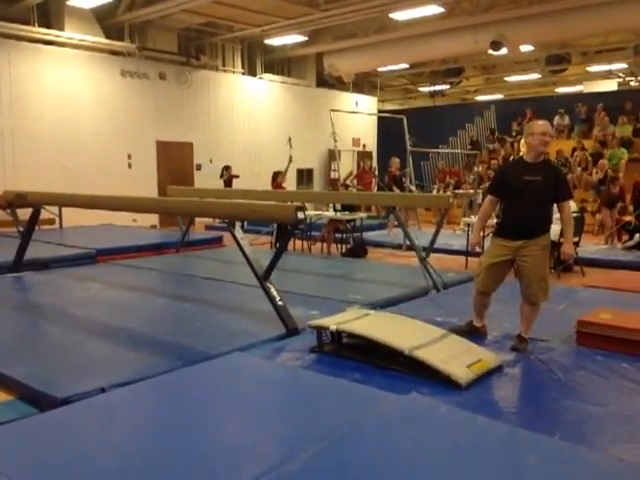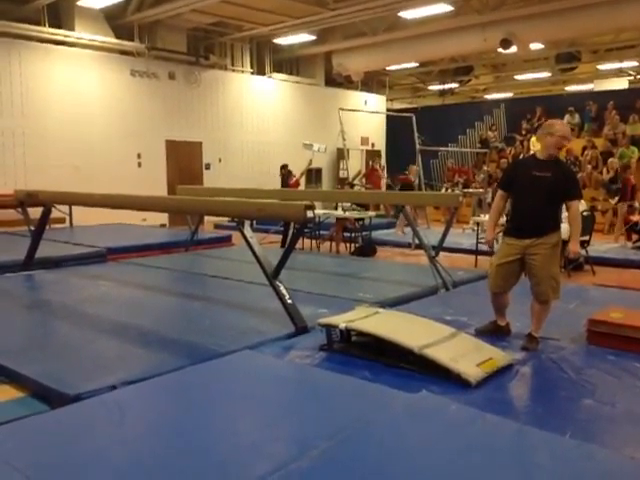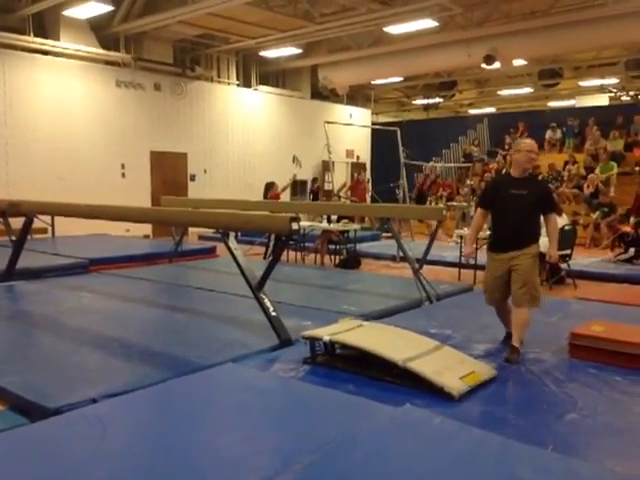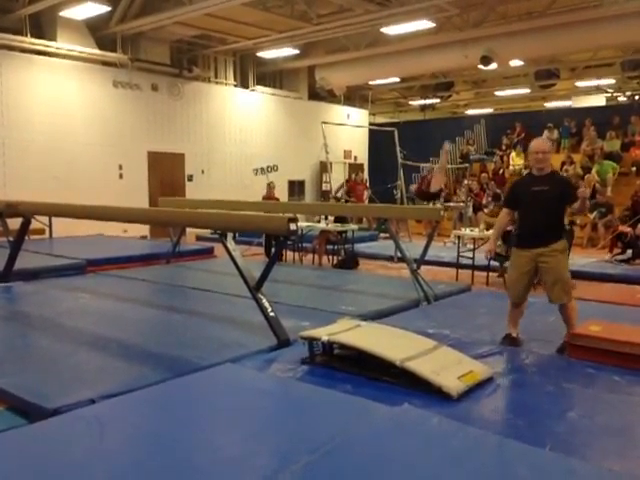
dt=1s
person 1, frame 1
left shoulder: (554, 173)
right shoulder: (508, 170)
left elbow: (564, 208)
right elbow: (491, 202)
left wrist: (568, 241)
right wrist: (477, 231)
left hip: (536, 242)
right hip: (503, 238)
left knee: (533, 292)
right knee: (483, 283)
left ankle: (523, 335)
right ankle: (478, 324)
person 1, frame 2
left shoulder: (565, 172)
right shoulder: (518, 166)
left elbow: (573, 208)
right elbow: (501, 197)
left wrist: (574, 240)
right wrist: (491, 228)
left hip: (545, 240)
right hip: (513, 237)
left knee: (543, 291)
right knee: (497, 283)
left ankle: (534, 334)
right ankle: (501, 323)
person 1, frame 3
left shoulder: (540, 188)
right shoulder: (496, 184)
left elbow: (550, 217)
right elbow: (481, 214)
left wrist: (552, 246)
right wrist: (470, 242)
left hip: (526, 251)
right hip: (497, 251)
left knee: (522, 299)
right knee: (496, 298)
left ankle: (515, 345)
right ankle: (510, 330)
person 1, frame 4
left shoulder: (562, 183)
right shoulder: (519, 185)
left elbow: (577, 208)
right elbow: (506, 214)
left wrist: (583, 201)
right wrist: (493, 240)
left hip: (553, 248)
right hip: (523, 248)
left knee: (563, 294)
right knee: (516, 293)
right ankle: (512, 333)
